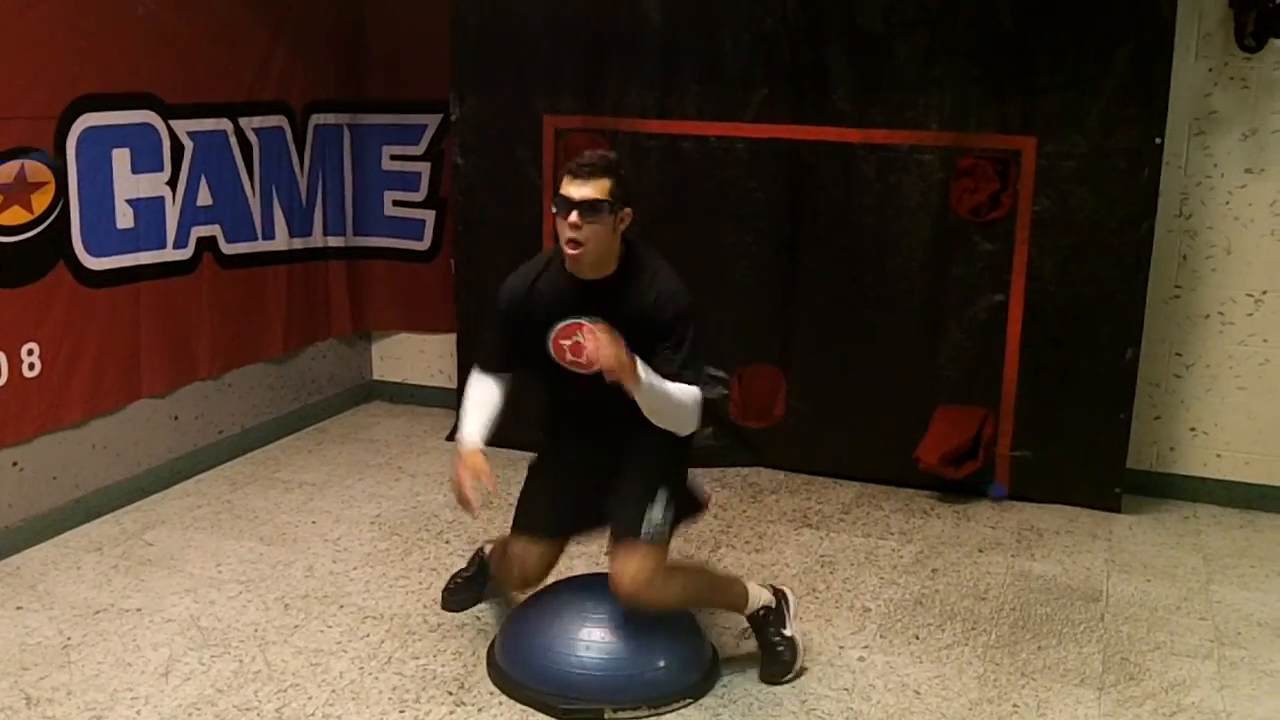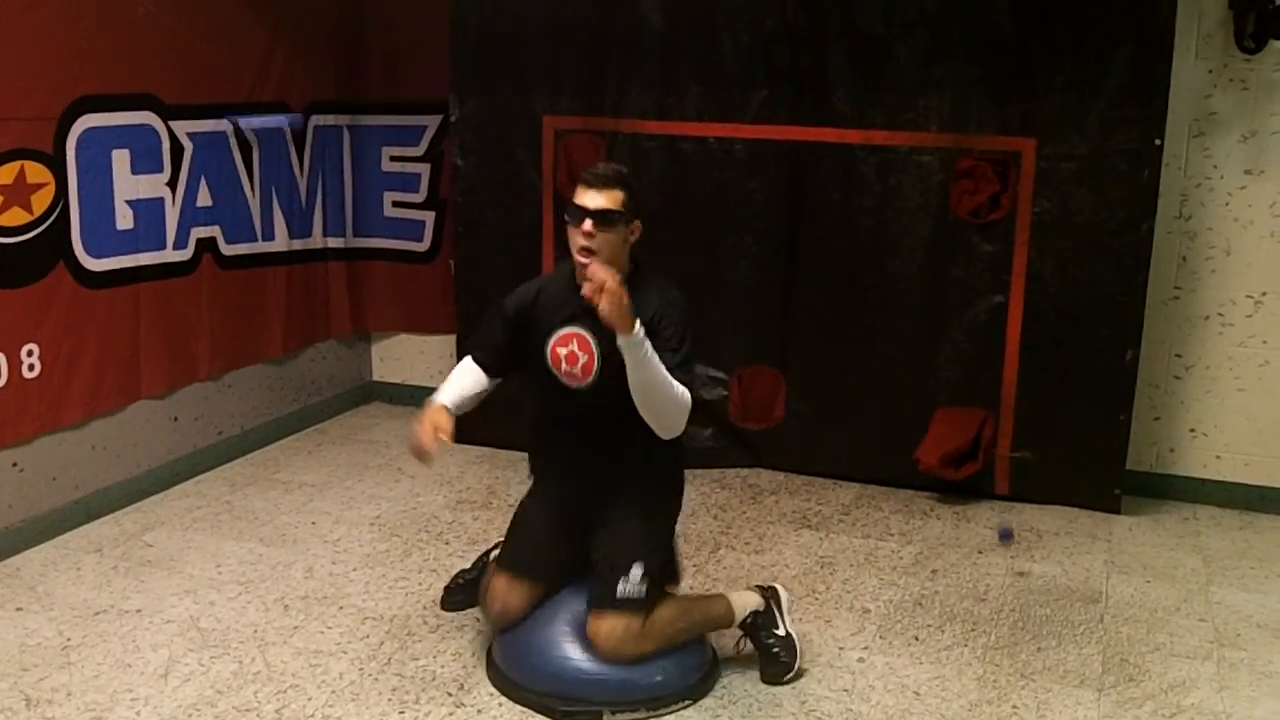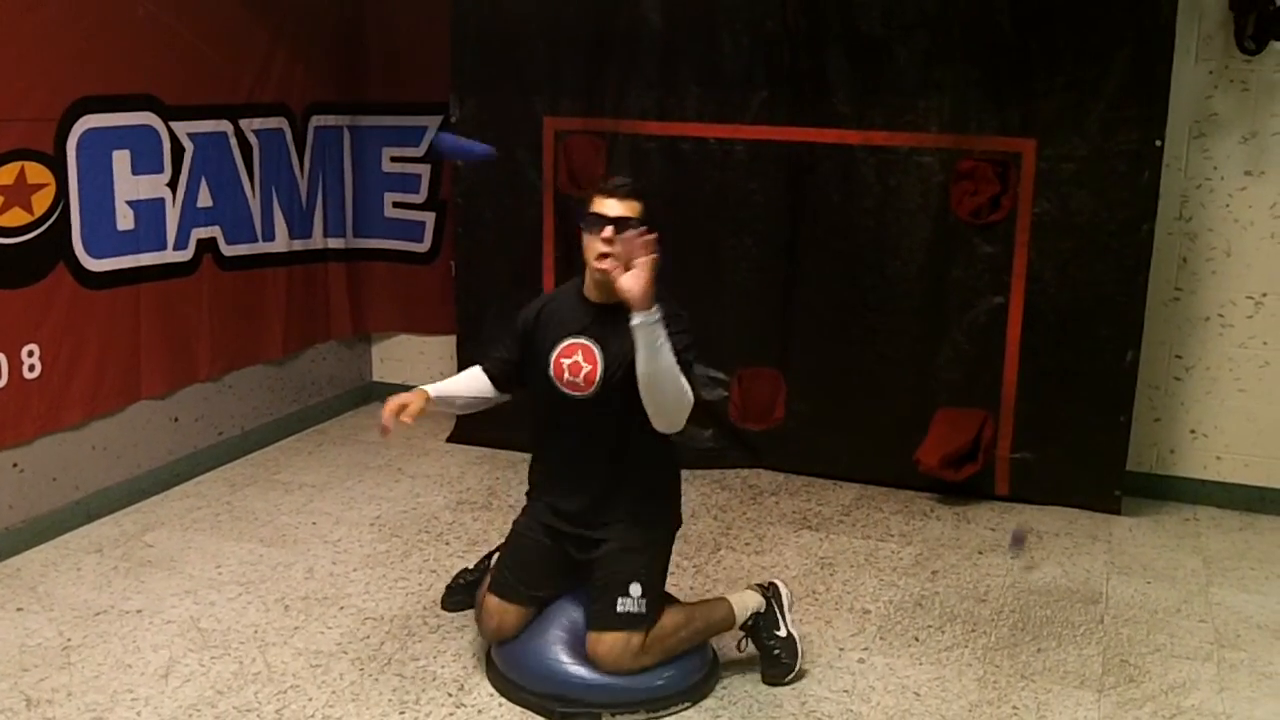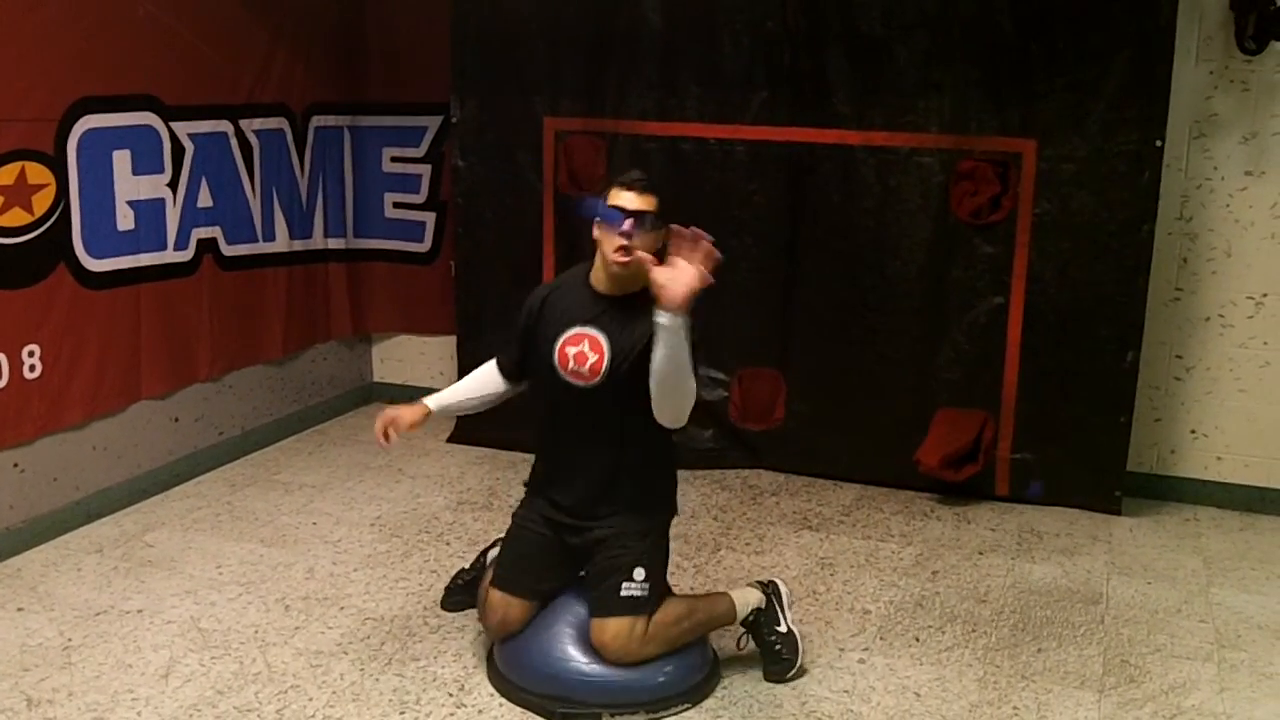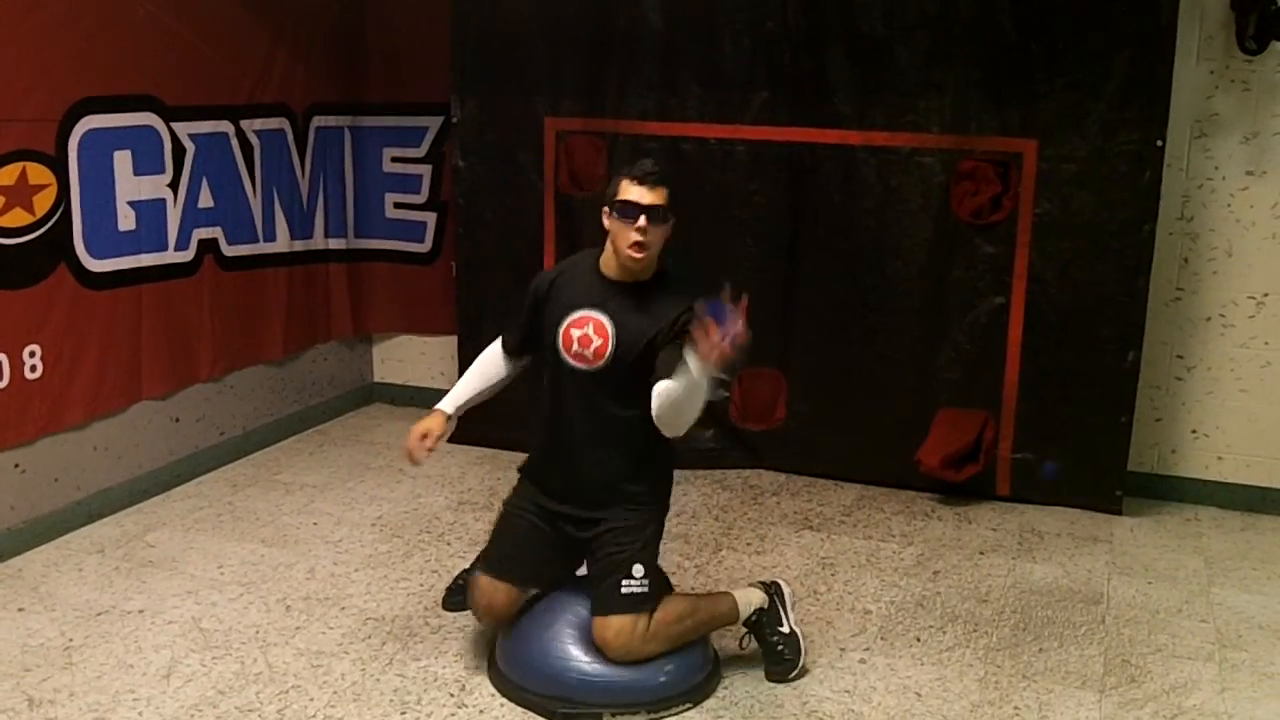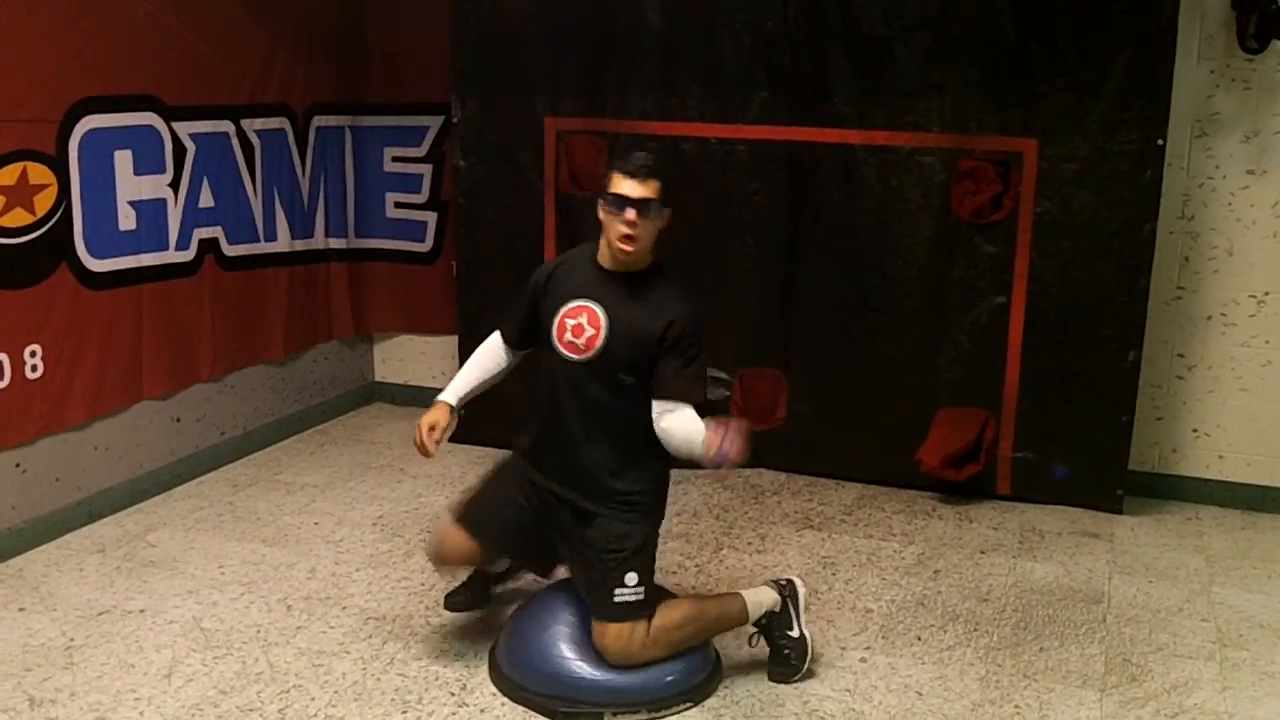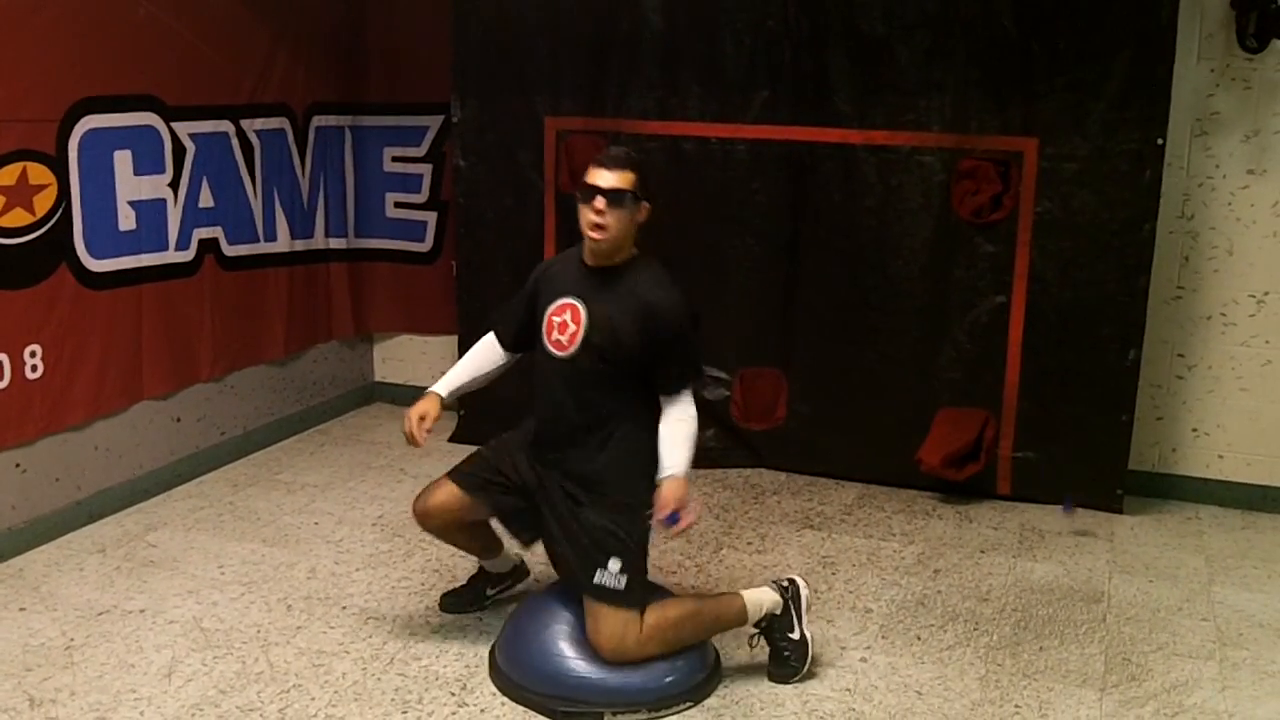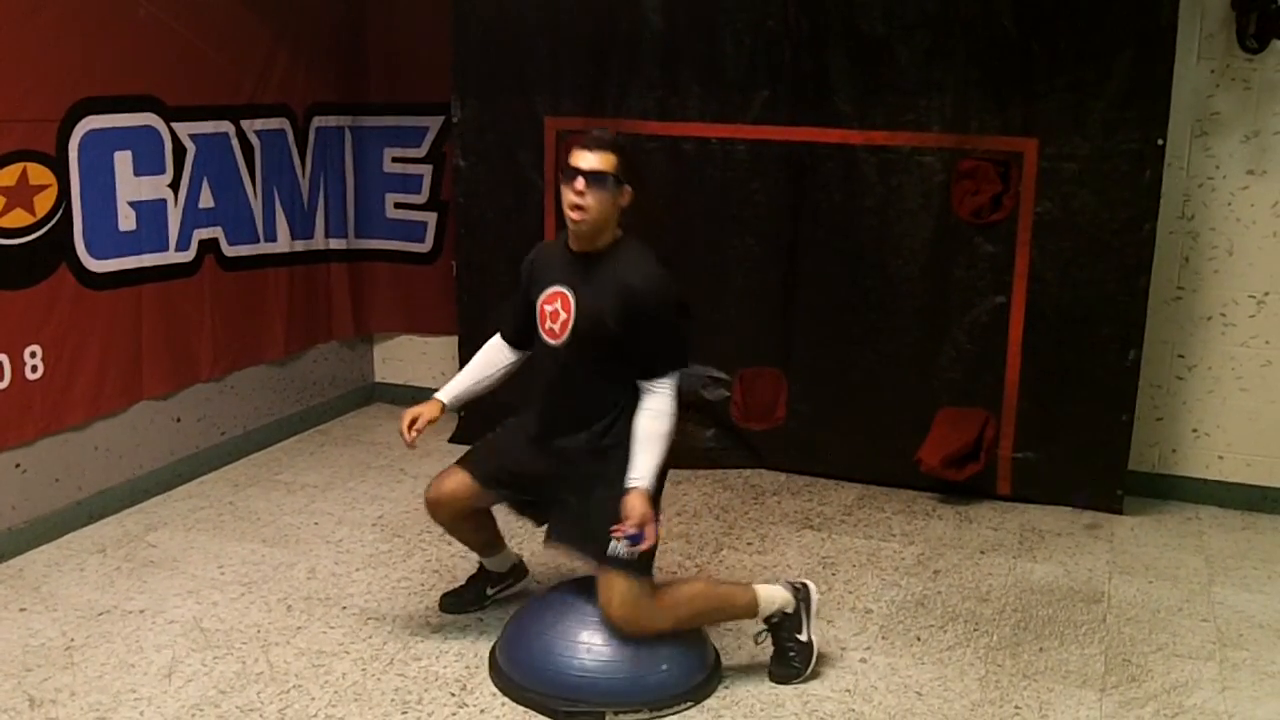
dt=0.1s
person 1, frame 1
left shoulder: (659, 293)
right shoulder: (529, 287)
left elbow: (684, 414)
right elbow: (490, 372)
left wrist: (633, 376)
right wrist: (471, 441)
left hip: (646, 442)
right hip: (570, 444)
left knee: (634, 582)
right knee: (520, 573)
left ankle: (765, 605)
right ankle: (493, 558)
person 1, frame 2
left shoulder: (658, 308)
right shoulder: (535, 300)
left elbow: (671, 422)
right elbow: (481, 365)
left wrist: (626, 329)
right wrist: (441, 405)
left hip: (636, 489)
right hip: (561, 482)
left knee: (614, 639)
right knee: (502, 610)
left ankle: (756, 607)
right ankle: (496, 563)
person 1, frame 3
left shoulder: (654, 316)
right shoulder: (546, 312)
left elbow: (669, 420)
right elbow: (494, 381)
left wrist: (642, 312)
right wrist: (426, 395)
left hip: (633, 513)
right hip: (554, 503)
left knee: (612, 653)
right knee: (496, 625)
left ankle: (754, 606)
right ankle: (502, 566)
person 1, frame 4
left shoulder: (658, 313)
right shoulder: (551, 300)
left elbow: (672, 414)
right elbow: (505, 377)
left wrist: (672, 314)
right wrist: (427, 407)
left hip: (630, 503)
right hip: (552, 494)
left knee: (617, 641)
right knee: (500, 622)
left ankle: (755, 603)
right ankle: (501, 558)
person 1, frame 5
left shoulder: (675, 313)
right shoulder: (558, 282)
left elbow: (672, 419)
right elbow: (507, 353)
left wrist: (701, 368)
right wrist: (445, 410)
left hip: (627, 492)
right hip: (549, 480)
left knee: (621, 639)
right knee: (490, 606)
left ankle: (759, 602)
right ankle: (508, 558)
person 1, frame 6
left shoulder: (673, 309)
right shoulder: (558, 274)
left elbow: (672, 416)
right elbow: (508, 342)
left wrist: (704, 439)
right wrist: (447, 401)
left hip: (621, 489)
right hip: (542, 465)
left knee: (621, 645)
right knee: (449, 550)
left ankle: (771, 603)
right ankle: (501, 558)
person 1, frame 7
left shoulder: (657, 301)
right shoulder: (551, 273)
left elbow: (677, 403)
right elbow: (502, 342)
left wrist: (674, 476)
right wrist: (438, 393)
left hip: (610, 471)
right hip: (539, 446)
left knee: (615, 641)
right knee: (435, 510)
left ankle: (773, 604)
right ankle: (502, 570)
person 1, frame 8
left shoulder: (641, 282)
right shoulder: (542, 261)
left elbow: (658, 390)
right elbow: (510, 344)
left wrist: (639, 485)
right wrist: (443, 399)
left hip: (612, 452)
right hip: (544, 431)
left knee: (628, 610)
right knee: (444, 497)
left ankle: (782, 602)
right ankle: (502, 569)
